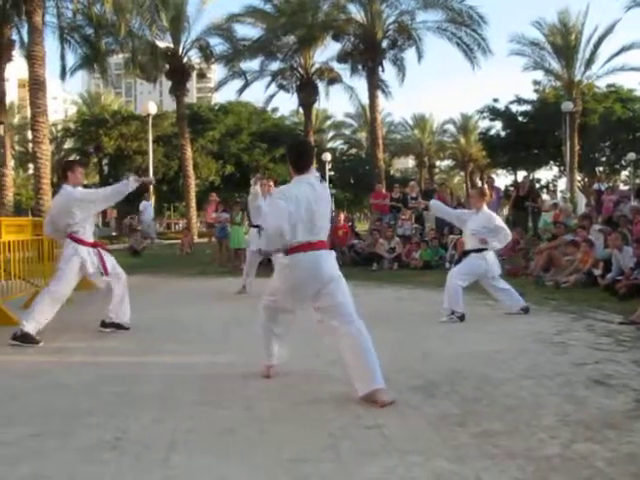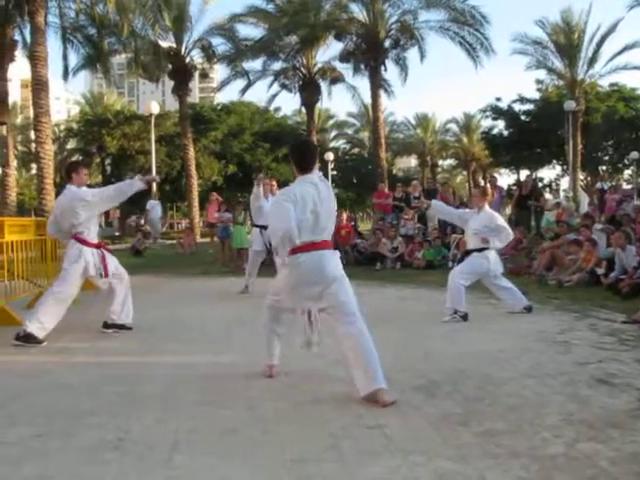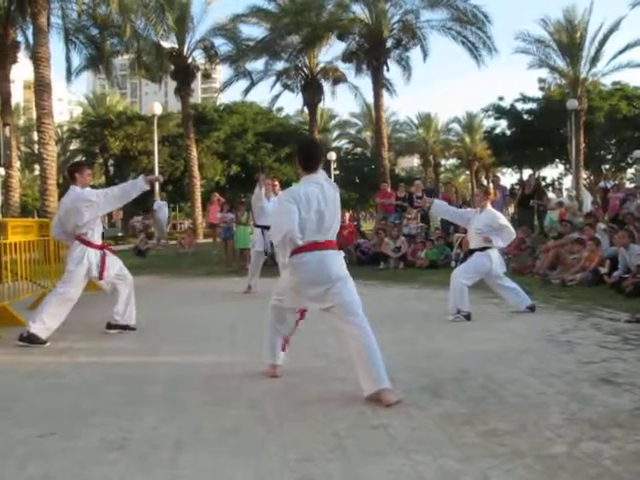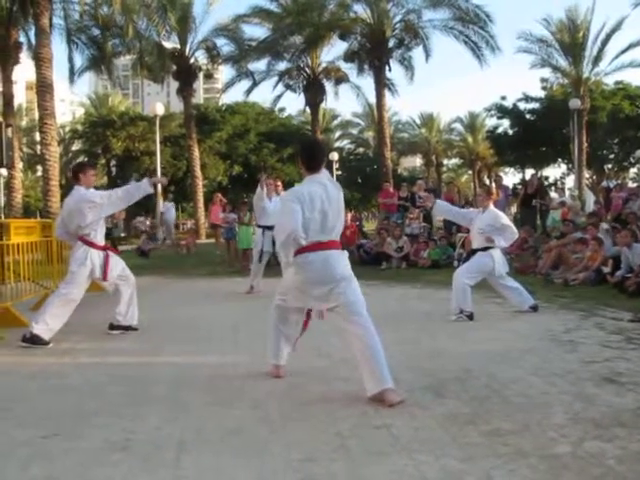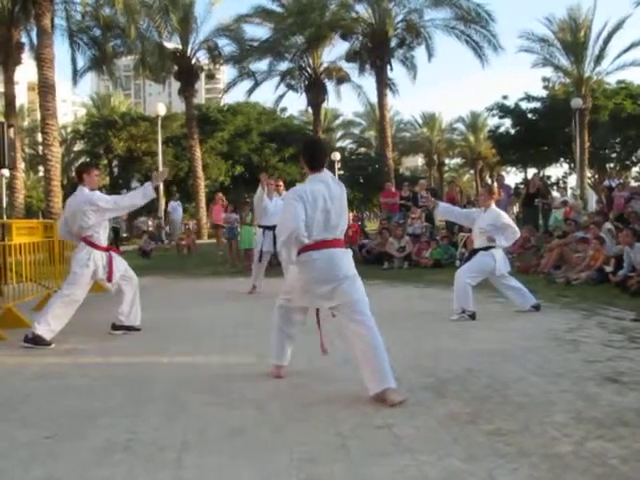
dt=0.2s
person 1, frame 1
left shoulder: (281, 194)
right shoulder: (321, 189)
left elbow: (275, 232)
left wrist: (278, 243)
left hip: (291, 265)
right hip: (322, 262)
left knee: (270, 309)
right knee: (349, 323)
left ankle: (270, 363)
right ankle: (374, 387)
person 1, frame 2
left shoulder: (287, 195)
right shoulder: (325, 187)
left elbow: (282, 232)
left wrist: (283, 256)
left hip: (298, 264)
right hip: (326, 261)
left knee: (274, 309)
right knee: (350, 322)
left ankle: (271, 363)
right ankle: (375, 387)
person 1, frame 3
left shoulder: (291, 195)
right shoulder: (331, 188)
left elbow: (284, 233)
left wrist: (285, 259)
left hip: (301, 264)
right hip: (329, 261)
left knee: (278, 309)
right knee: (355, 321)
left ankle: (274, 363)
right ankle: (379, 387)
person 1, frame 4
left shoulder: (295, 194)
right shoulder: (335, 188)
left elbow: (288, 232)
left wrist: (288, 259)
left hip: (305, 263)
right hip: (334, 260)
left knee: (282, 309)
right knee: (358, 321)
left ankle: (277, 364)
right ankle: (383, 387)
person 1, frame 5
left shoulder: (298, 193)
right shoulder: (338, 187)
left elbow: (289, 230)
left wrist: (290, 258)
left hip: (309, 262)
right hip: (338, 259)
left knee: (286, 309)
right knee: (361, 321)
left ankle: (279, 364)
right ankle: (384, 387)
person 2, frame 1
left shoulder: (59, 200)
right shoulder: (76, 195)
left elbow: (49, 229)
right elbow: (107, 193)
left wrist: (69, 235)
right wrist: (135, 182)
left hip: (91, 250)
right hip: (77, 252)
left knee: (119, 278)
right knee: (58, 289)
left ankle: (113, 320)
right ankle: (24, 332)
person 2, frame 2
left shoulder: (63, 200)
right shoulder: (80, 195)
left elbow: (53, 229)
right elbow: (111, 193)
left wrist: (72, 237)
right wrist: (140, 180)
left hip: (93, 250)
right hip: (81, 252)
left knee: (121, 279)
right knee: (62, 291)
left ankle: (116, 321)
right ankle: (29, 331)
person 2, frame 3
left shoulder: (67, 200)
right shoulder: (84, 196)
left elbow: (57, 231)
right elbow: (114, 194)
left wrist: (77, 239)
right wrist: (144, 180)
left hip: (97, 252)
right hip: (85, 253)
left knee: (124, 280)
right knee: (66, 292)
left ankle: (119, 321)
right ankle: (33, 332)
person 2, frame 4
left shoulder: (71, 200)
right shoulder: (87, 197)
left elbow: (61, 232)
right elbow: (118, 196)
left wrist: (80, 239)
right wrist: (149, 182)
left hip: (99, 252)
right hip: (87, 254)
left knee: (127, 281)
right knee: (68, 293)
left ankle: (122, 322)
right ankle: (35, 333)
person 2, frame 5
left shoulder: (73, 201)
right shoulder: (91, 199)
left elbow: (64, 231)
right elbow: (124, 202)
left wrist: (83, 239)
right wrist: (152, 185)
left hip: (102, 253)
right hip: (90, 255)
left knee: (129, 281)
right knee: (71, 294)
left ankle: (124, 322)
right ankle: (37, 334)
person 3, frame 1
left shoulder: (490, 217)
right shoulder: (468, 215)
left elbow: (506, 235)
right elbow: (449, 212)
left wrist: (489, 242)
right wrist: (429, 204)
left hip: (480, 257)
right hip: (473, 256)
left knee: (454, 277)
right knee: (495, 284)
left ankle: (457, 313)
right ankle: (521, 306)
person 3, frame 2
left shoulder: (491, 216)
right shoulder: (470, 214)
left elbow: (508, 234)
right elbow: (450, 213)
left wrist: (491, 242)
right wrist: (430, 204)
left hip: (482, 256)
right hip: (476, 255)
left knee: (456, 277)
right knee: (498, 283)
left ankle: (460, 312)
right ankle: (523, 305)
person 3, frame 3
left shoulder: (494, 215)
right shoulder: (473, 214)
left elbow: (510, 233)
right elbow: (452, 212)
left wrist: (494, 241)
right wrist: (432, 203)
left hip: (485, 256)
right hip: (478, 255)
left knee: (459, 276)
right knee: (501, 282)
left ankle: (463, 312)
right ankle: (527, 305)
person 3, frame 4
left shoulder: (496, 215)
right shoulder: (476, 214)
left elbow: (512, 233)
right elbow: (455, 212)
left wrist: (496, 241)
right wrist: (434, 203)
left hip: (487, 255)
right hip: (481, 254)
left knee: (461, 276)
right knee: (503, 282)
left ankle: (465, 312)
right ankle: (530, 304)
person 3, frame 5
left shoulder: (498, 215)
right shoulder: (478, 213)
left elbow: (514, 232)
right elbow: (457, 214)
left wrist: (497, 240)
right wrist: (436, 205)
left hip: (489, 255)
right hip: (482, 254)
left knee: (462, 276)
right knee: (505, 282)
left ankle: (467, 311)
right ankle: (532, 304)
person 4, frame 1
right shoulder: (253, 198)
right elbow: (254, 192)
right wrist: (255, 182)
right hip: (257, 233)
right knee: (251, 261)
right ankle: (245, 285)
person 4, frame 2
right shoulder: (255, 198)
right elbow: (257, 193)
right wrist: (258, 182)
right hip: (259, 233)
right knee: (253, 261)
right ankle: (247, 285)
person 4, frame 3
left shoulder: (276, 200)
right shoulder: (257, 199)
right elbow: (258, 194)
right wrist: (260, 183)
right hip: (261, 233)
right knee: (255, 261)
right ankle: (250, 285)
person 4, frame 4
left shoulder: (279, 200)
right shoulder: (258, 199)
right elbow: (260, 194)
right wrist: (261, 183)
right hip: (263, 233)
right knee: (258, 261)
right ankle: (253, 285)
person 4, frame 5
left shoulder: (280, 201)
right shoulder: (259, 199)
right elbow: (260, 195)
right wrist: (262, 183)
right hip: (264, 234)
right knee: (259, 261)
right ankle: (255, 285)
